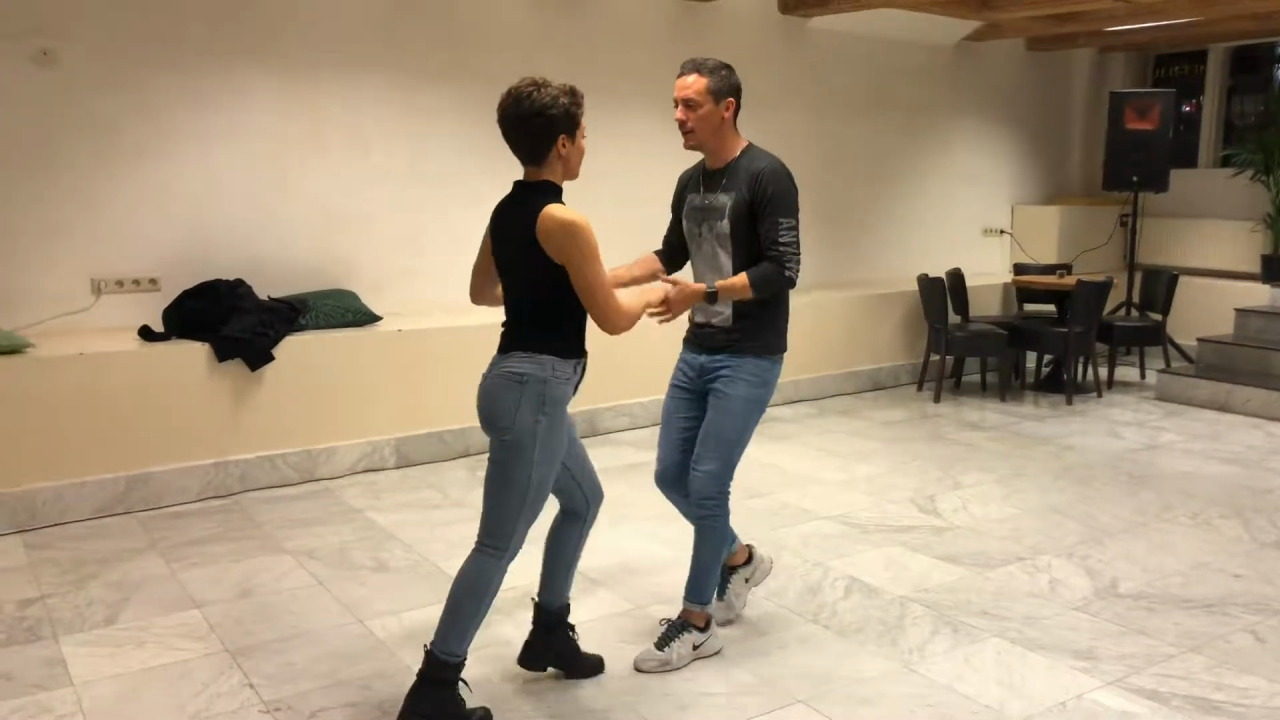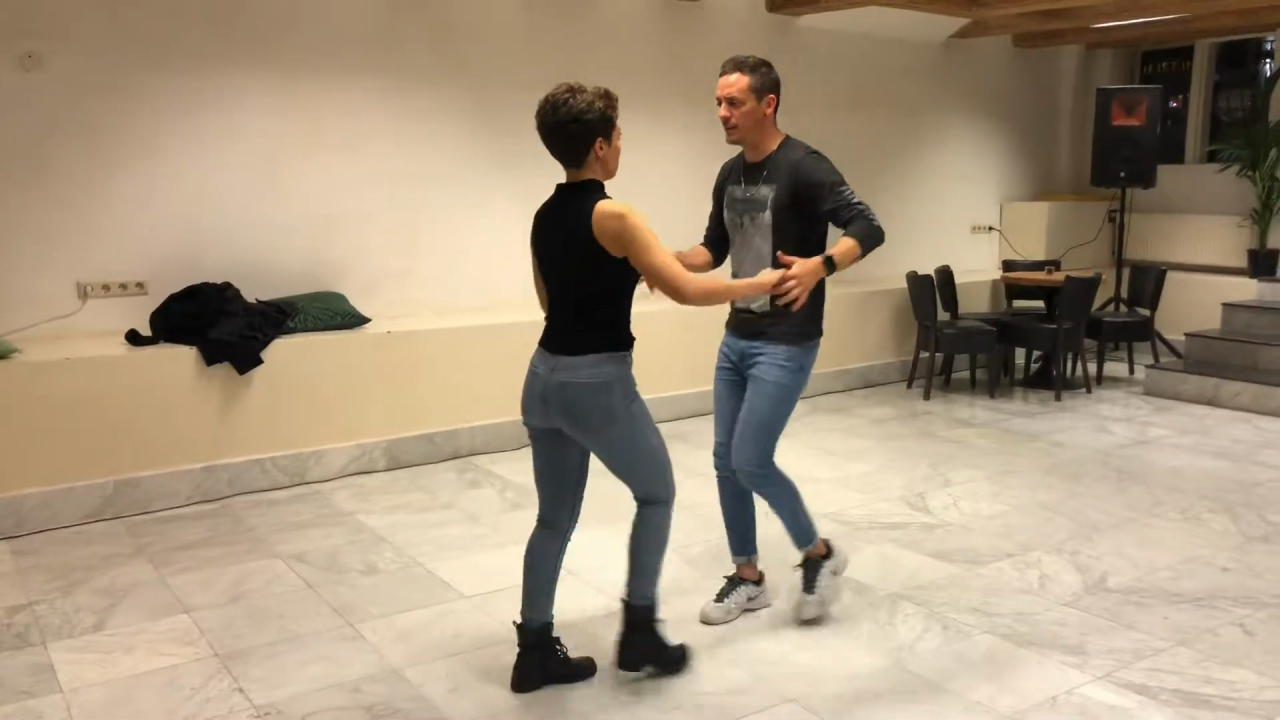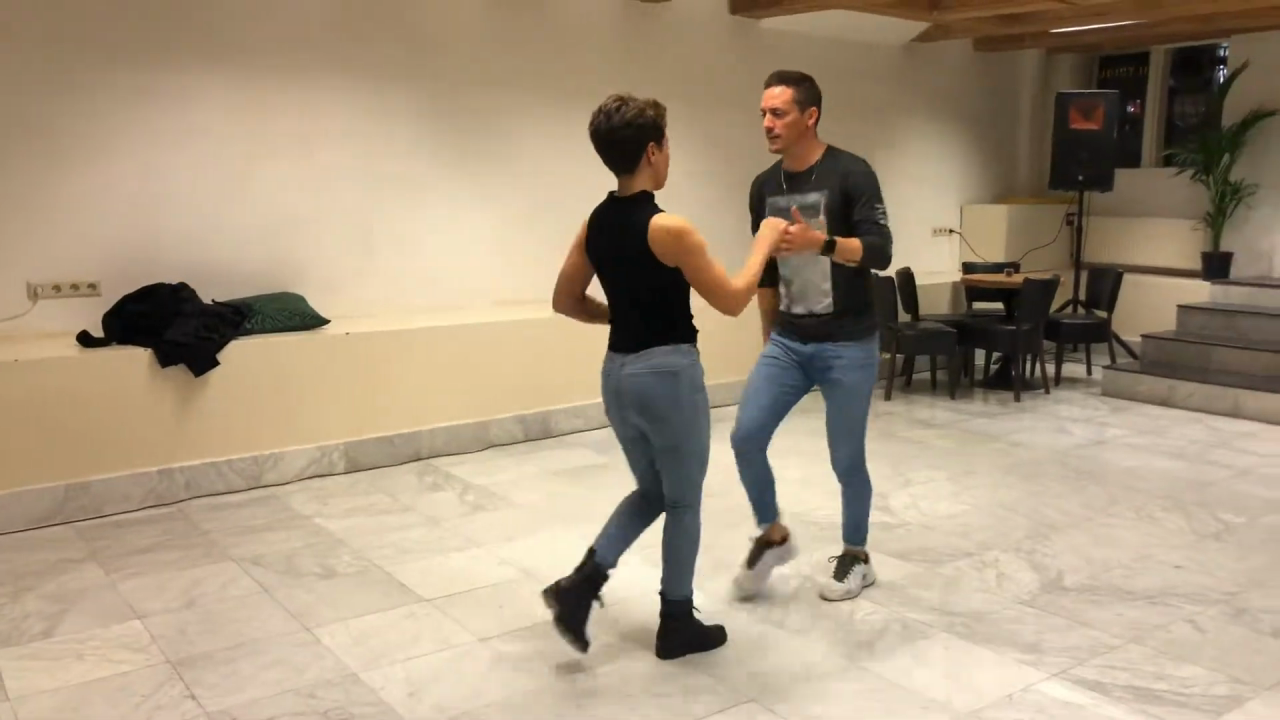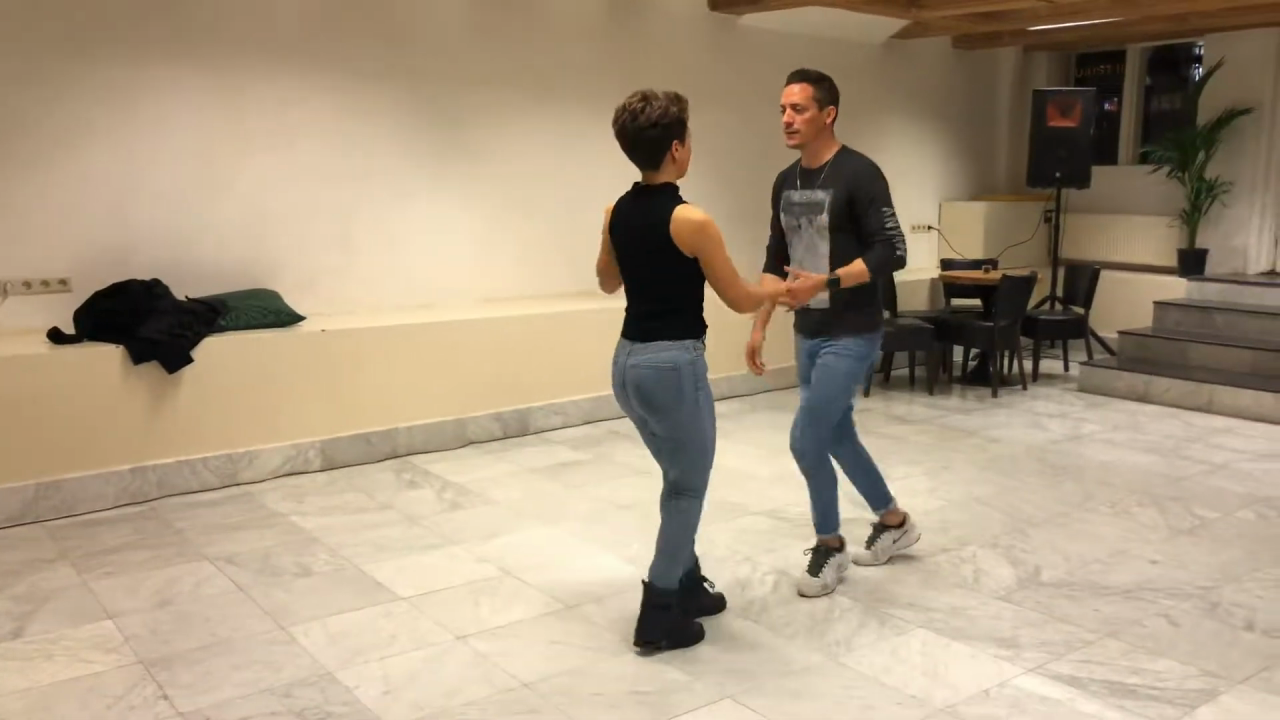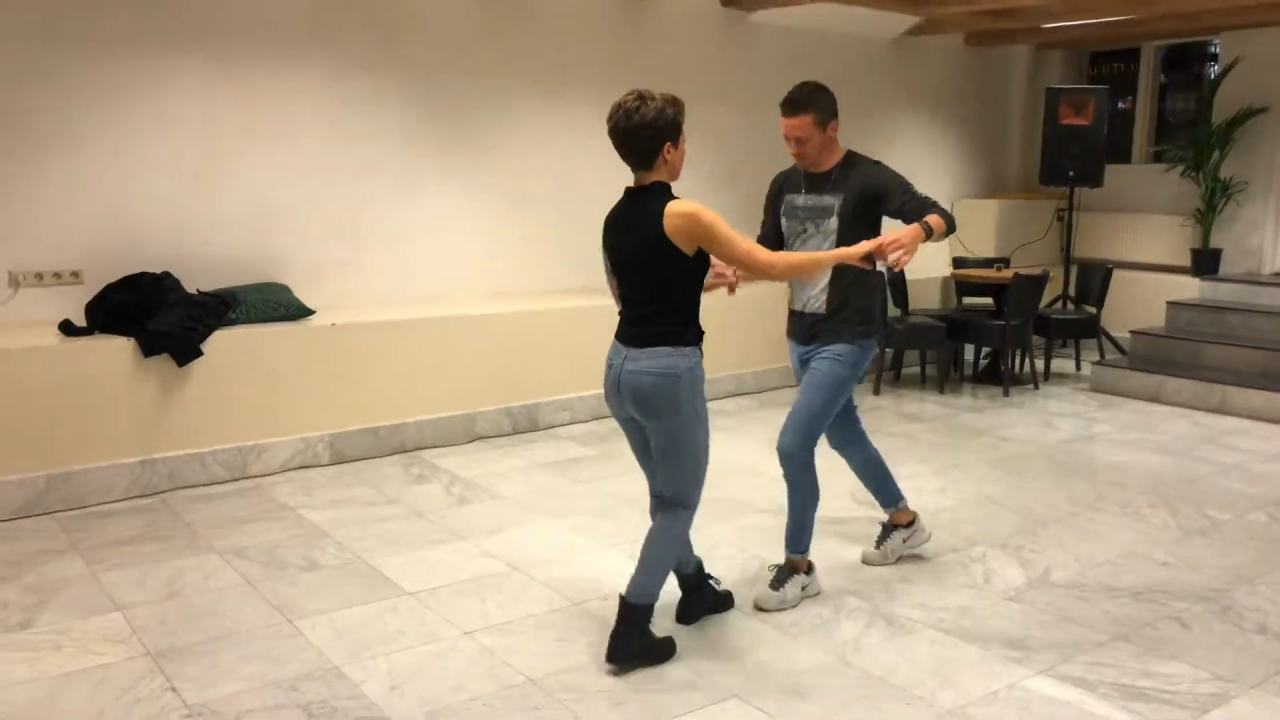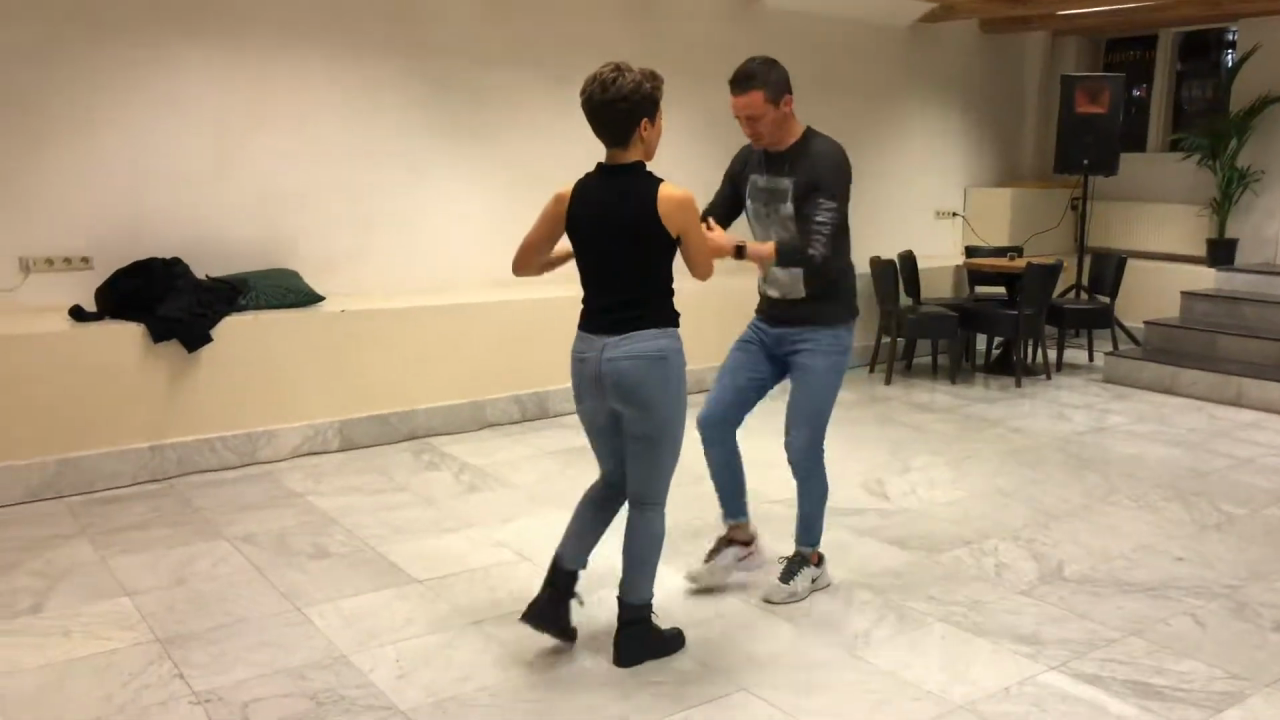
dt=0.4s
person 1, frame 1
left shoulder: (507, 212)
right shoulder: (563, 222)
left elbow: (481, 292)
right elbow: (612, 319)
right wrist: (651, 296)
left hip: (516, 378)
right hip: (533, 389)
left knee: (584, 500)
right knee: (499, 542)
left ankle: (550, 633)
person 1, frame 2
left shoulder: (545, 217)
right shoulder: (611, 216)
right elbow: (686, 290)
right wrist: (761, 281)
left hip: (544, 377)
right hip: (597, 383)
left knee: (554, 517)
right knee: (657, 495)
left ankle: (535, 650)
right ankle: (638, 630)
person 1, frame 3
left shoulder: (596, 223)
right shoulder: (668, 229)
left elbow: (565, 301)
right elbow: (732, 302)
right wrist: (765, 243)
left hip: (618, 373)
right hip: (668, 374)
left knee: (653, 491)
right knee: (683, 500)
left ankle: (581, 583)
right ankle: (676, 623)
person 1, frame 4
left shoulder: (619, 212)
right shoulder: (691, 221)
right elbow: (741, 299)
right wrist: (780, 290)
left hip: (627, 360)
right hip: (671, 366)
left knee: (680, 477)
right knee: (687, 490)
left ankle: (686, 587)
right ankle: (660, 614)
person 1, frame 5
left shoulder: (615, 219)
right shoulder: (683, 215)
right elbow: (771, 265)
right wrist: (848, 253)
left hip: (621, 366)
right hip: (667, 371)
left knee: (667, 488)
right knee: (679, 500)
left ankle: (696, 590)
right ankle: (631, 629)
person 1, frame 6
left shoulder: (572, 198)
right shoulder: (672, 199)
left elbow: (523, 264)
right elbow: (702, 270)
right wrist: (703, 239)
left hip: (591, 354)
right hip: (651, 357)
left knee: (614, 480)
right knee: (648, 498)
left ankle: (555, 595)
right ankle: (636, 628)
person 2, frame 1
left shoulder: (766, 176)
right shoulder: (689, 183)
left elbow: (783, 271)
right elbow: (671, 257)
left wrist: (702, 294)
right wrist: (606, 279)
left hip: (749, 360)
right hip: (695, 354)
left knee: (706, 485)
right knee: (671, 478)
left ankle: (696, 622)
right ankle: (740, 559)
person 2, frame 2
left shoulder: (804, 167)
right shoulder: (728, 175)
left elbow: (869, 230)
left wrist: (821, 264)
right wrist: (677, 261)
left hip: (787, 343)
right hip: (736, 339)
left knee: (752, 462)
right knee: (727, 459)
left ankle: (818, 554)
right ankle: (747, 576)
person 2, frame 3
left shoulder: (851, 174)
right shoulder: (763, 187)
left elbow: (880, 253)
left wrist: (820, 242)
right wrist: (767, 338)
left hip: (850, 344)
right hip: (787, 342)
left knee: (846, 457)
right knee: (745, 436)
left ankle: (855, 557)
right ankle: (771, 536)
person 2, frame 4
left shoulder: (859, 175)
right shoulder: (785, 183)
left elbow: (890, 253)
left wrist: (825, 283)
right wrist: (759, 324)
left hip: (851, 336)
right hip: (809, 336)
left knee: (806, 441)
right knee: (837, 437)
left ankle: (828, 547)
right ankle: (894, 521)
person 2, frame 5
left shoulder: (868, 179)
right shoulder: (784, 185)
left elbow: (941, 217)
right elbow: (767, 251)
left wrist: (912, 232)
left hip: (845, 340)
right hip: (801, 338)
left knee: (792, 443)
right knee: (844, 438)
left ankle: (798, 564)
right ankle: (902, 519)
person 2, frame 6
left shoulder: (826, 159)
right shoulder: (748, 160)
left elbow: (813, 250)
right elbow: (711, 222)
left wrist: (734, 248)
left hip: (824, 329)
right hip: (769, 324)
left knee: (801, 444)
right knee: (712, 420)
left ankle: (809, 558)
right ankle: (738, 536)
